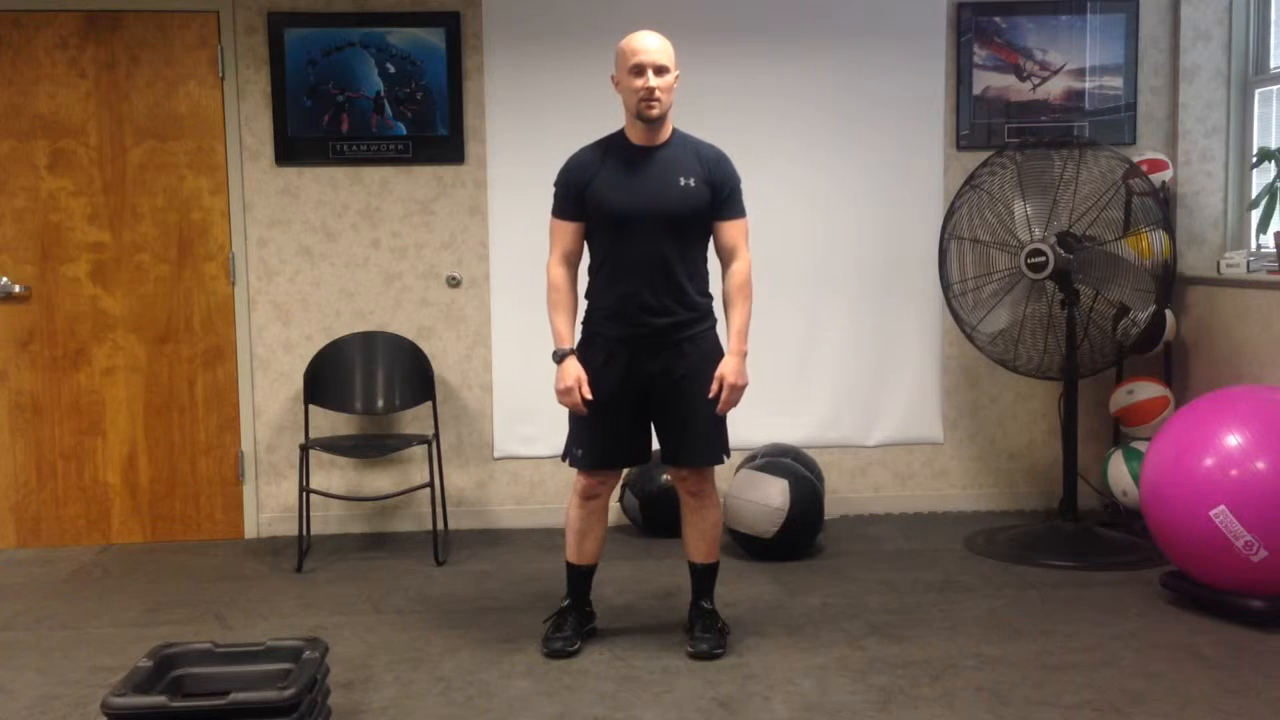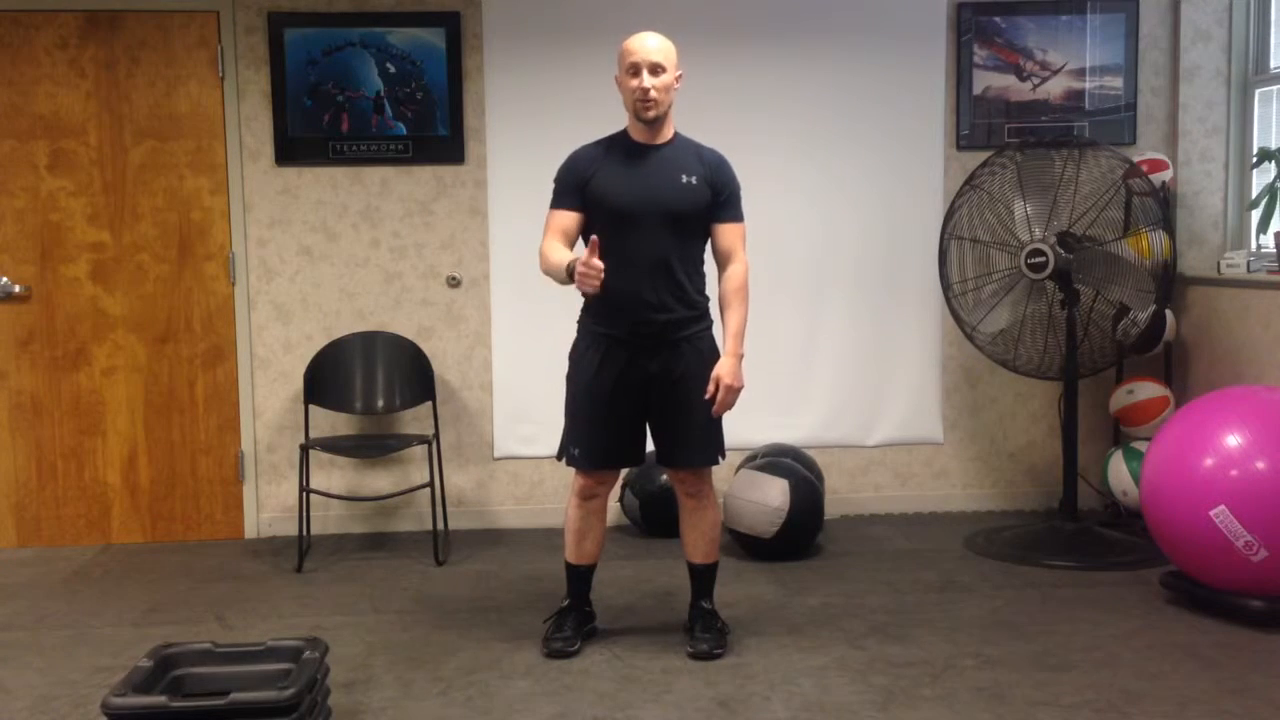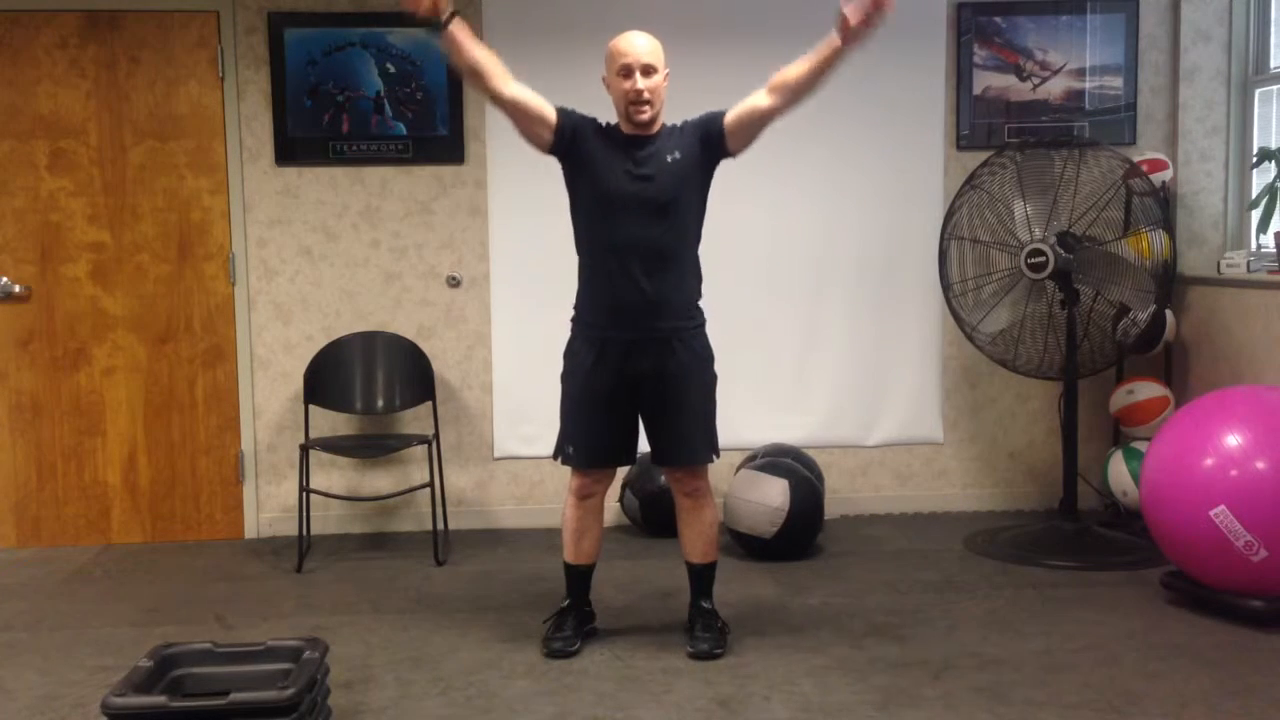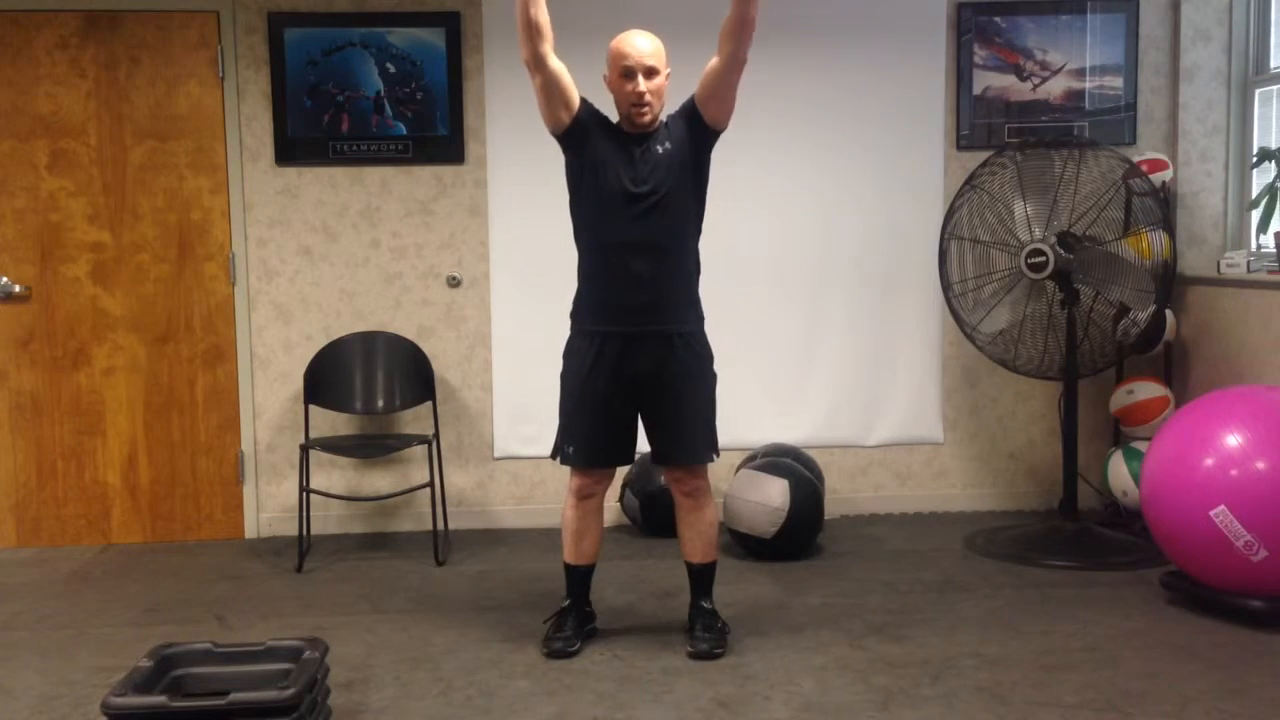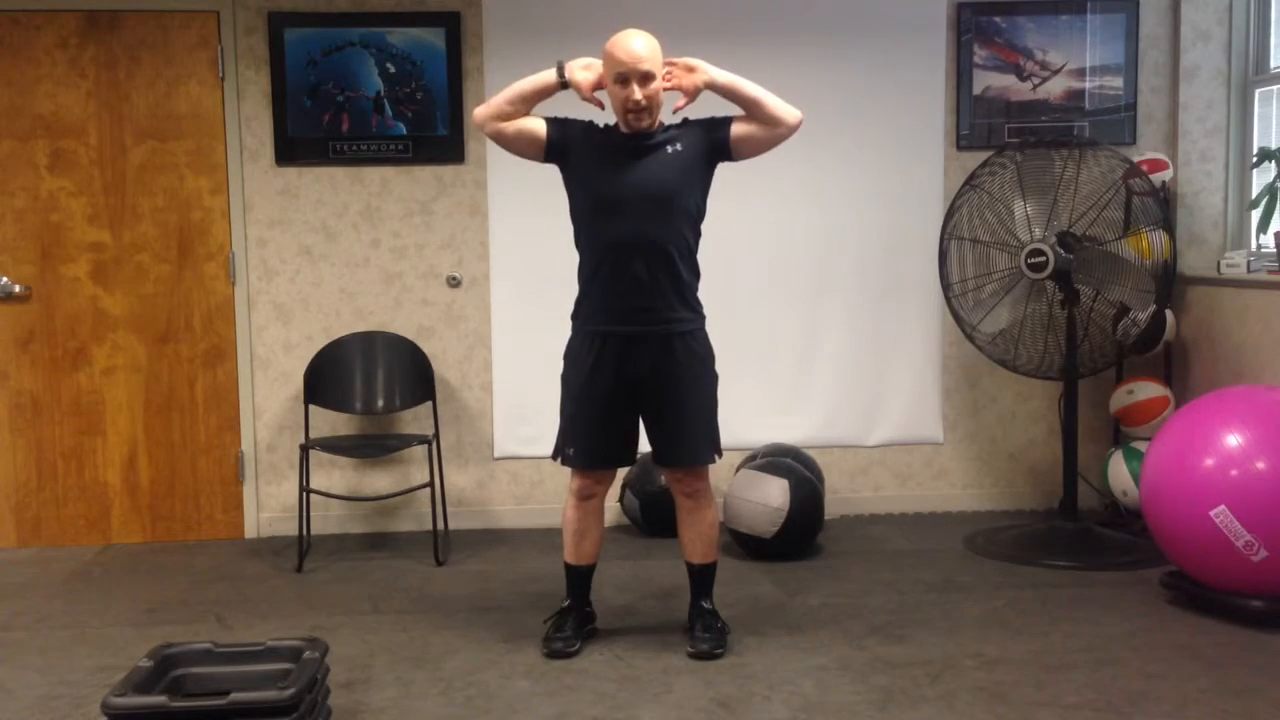
dt=1s
person 1, frame 1
left shoulder: (709, 164)
right shoulder: (585, 168)
left elbow: (736, 260)
right elbow: (562, 263)
left wrist: (736, 351)
right wrist: (565, 353)
left hip: (690, 348)
right hip: (608, 349)
left knee: (696, 480)
right knee: (592, 481)
left ankle: (703, 607)
right ankle: (576, 607)
person 1, frame 2
left shoulder: (709, 168)
right shoulder: (586, 164)
left elbow: (733, 263)
right elbow: (550, 245)
left wrist: (732, 352)
right wrist: (571, 266)
left hip: (686, 348)
right hip: (604, 347)
left knee: (694, 481)
right knee: (590, 481)
left ankle: (703, 608)
right ankle: (576, 607)
person 1, frame 3
left shoulder: (699, 141)
right shoulder: (579, 140)
left elbow: (775, 96)
right elbow: (502, 88)
left hip: (678, 344)
right hip: (597, 344)
left knee: (691, 481)
right knee: (587, 482)
left ankle: (703, 608)
right ankle: (576, 608)
person 1, frame 4
left shoulder: (691, 134)
right shoulder: (584, 135)
left elbow: (733, 55)
right elbow: (539, 57)
left hip: (678, 341)
right hip: (597, 341)
left knee: (691, 480)
right knee: (586, 482)
left ankle: (703, 608)
right ankle: (576, 608)
person 1, frame 5
left shoulder: (697, 141)
right shoulder: (577, 142)
left elbow: (786, 119)
right elbow: (489, 117)
left wrist: (713, 77)
right wrist: (561, 75)
left hip: (679, 341)
right hip: (598, 343)
left knee: (692, 480)
right knee: (587, 481)
left ankle: (703, 607)
right ankle: (576, 608)
